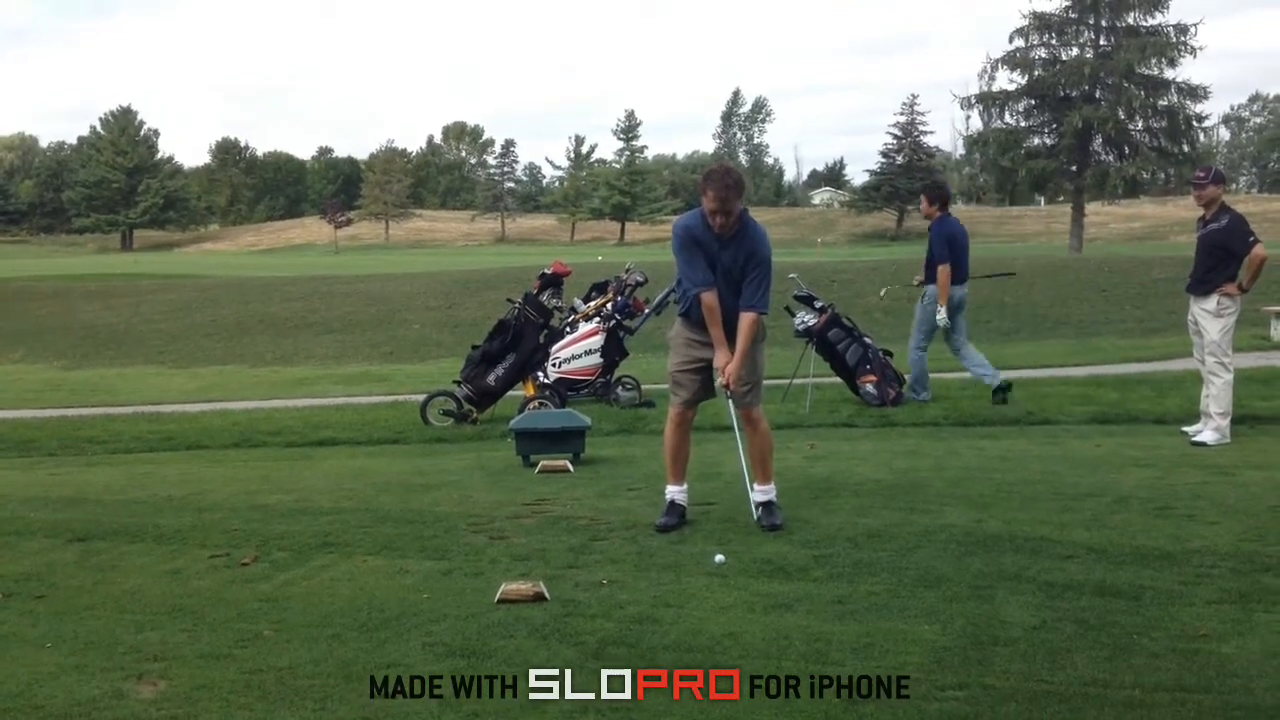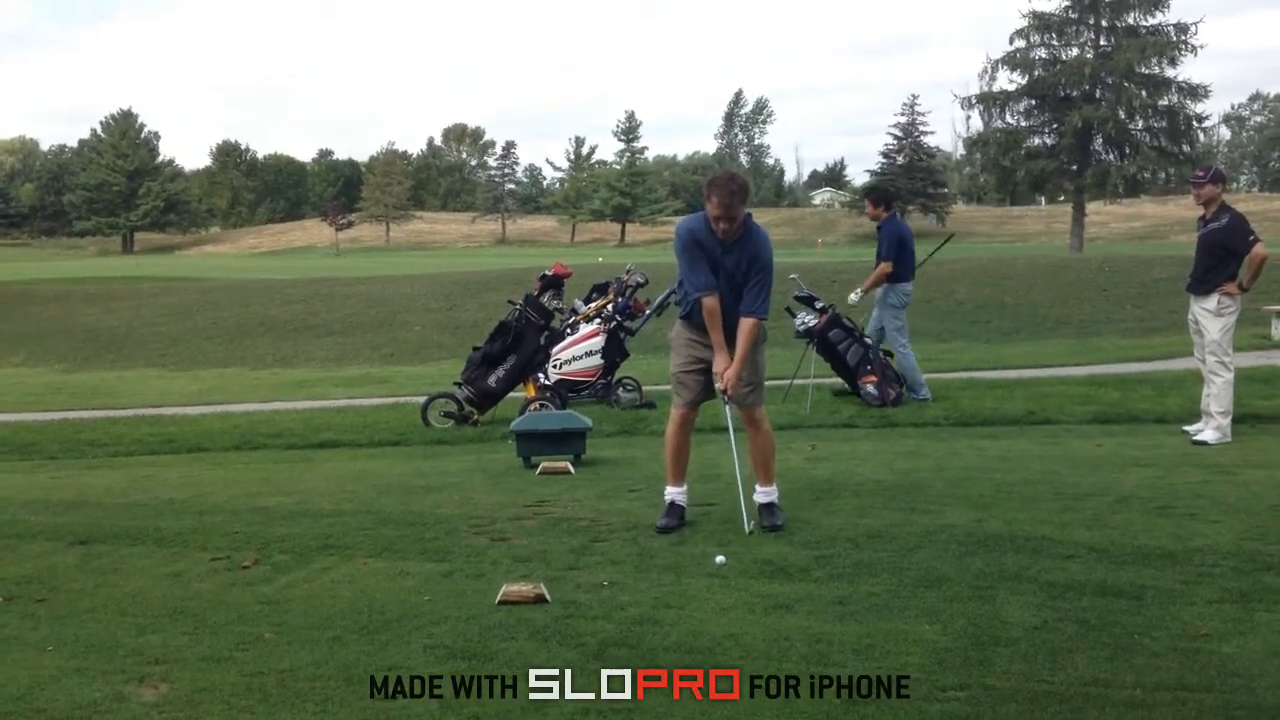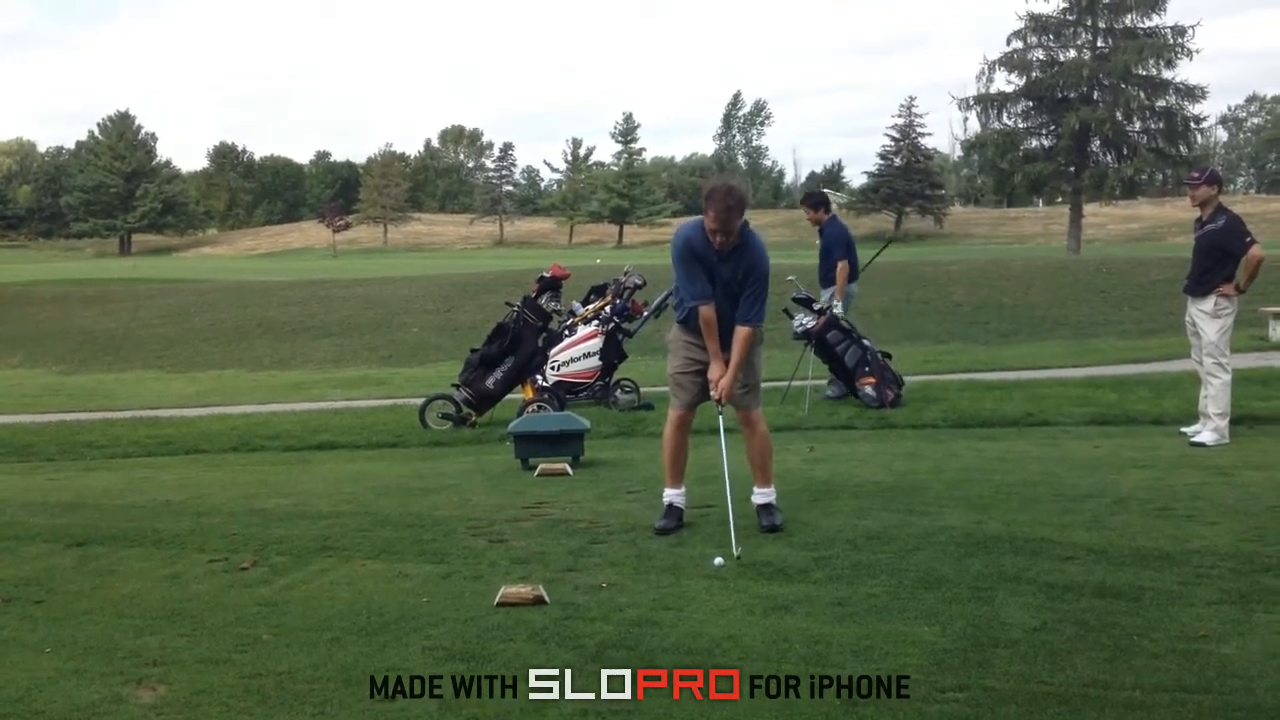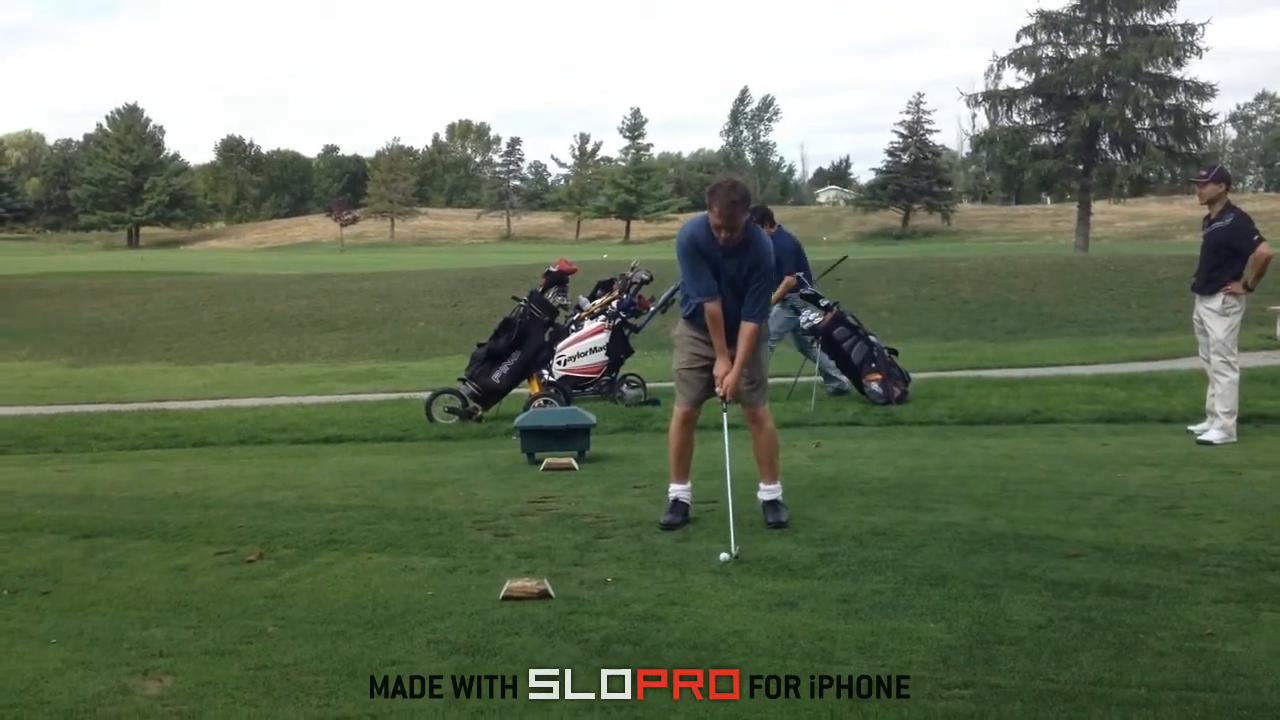
dt=0.4s
person 1, frame 1
left shoulder: (756, 239)
right shoulder: (685, 229)
left elbow: (752, 308)
right elbow: (705, 293)
left wrist: (737, 359)
right wrist: (719, 350)
left hip: (742, 330)
right hip: (693, 330)
left knee: (751, 413)
right knee: (680, 413)
left ankle: (765, 495)
right ankle: (676, 498)
person 1, frame 2
left shoulder: (759, 243)
right shoulder: (689, 231)
left elbow: (752, 313)
right elbow: (706, 296)
left wrist: (736, 365)
right wrist: (719, 354)
left hip: (743, 333)
right hip: (694, 331)
left knee: (754, 413)
right knee: (682, 413)
left ankle: (766, 497)
right ankle: (675, 499)
person 1, frame 3
left shoulder: (755, 252)
right shoulder: (685, 240)
left elbow: (747, 322)
right elbow: (703, 305)
left wrist: (731, 373)
right wrist: (714, 361)
left hip: (739, 337)
right hip: (691, 334)
left knee: (751, 415)
right knee: (679, 416)
left ankle: (765, 498)
right ankle: (673, 501)
person 1, frame 4
left shoulder: (761, 247)
right shoulder: (690, 236)
left elbow: (753, 317)
right elbow: (709, 301)
left wrist: (736, 369)
right wrist: (720, 357)
left hip: (745, 332)
right hip: (697, 330)
left knee: (757, 411)
right knee: (684, 412)
left ankle: (771, 494)
right ankle: (679, 496)
person 2, frame 1
left shoulder: (1231, 220)
right shoulder: (1203, 221)
left elbow: (1259, 253)
left wrist: (1243, 286)
right wrist: (1194, 280)
left hip: (1218, 303)
right hip: (1197, 300)
left knee: (1218, 364)
right knee: (1205, 364)
left ankle: (1219, 428)
right ankle: (1207, 421)
person 2, frame 2
left shoulder: (1231, 220)
right shoulder: (1204, 221)
left elbow: (1259, 253)
left wrist: (1243, 286)
right wrist: (1195, 280)
left hip: (1218, 302)
right hip: (1198, 300)
left knee: (1218, 363)
right knee: (1206, 364)
left ankle: (1220, 427)
right ankle: (1208, 420)
person 2, frame 3
left shoulder: (1227, 222)
right shoulder: (1200, 222)
left elbow: (1256, 254)
left wrist: (1240, 287)
right wrist: (1192, 281)
left hip: (1215, 303)
right hip: (1195, 302)
left knee: (1215, 365)
right knee: (1203, 365)
left ankle: (1218, 429)
right ankle: (1206, 422)
person 2, frame 4
left shoulder: (1236, 220)
right shoulder: (1209, 220)
left elbow: (1264, 252)
left wrist: (1248, 286)
left hip: (1223, 302)
right hip: (1203, 300)
left knee: (1223, 363)
right knee: (1211, 363)
left ankle: (1225, 427)
right ankle: (1213, 420)
person 3, frame 1
left shoulder: (939, 229)
right shoulder: (956, 225)
left elbow: (944, 270)
left wrist: (941, 307)
right wrist: (926, 277)
left hip: (939, 291)
right hip: (959, 290)
left knee: (918, 344)
right knee: (959, 344)
left ankle: (918, 392)
right ankle: (996, 382)
person 3, frame 2
left shoulder: (890, 230)
right shoulder: (897, 225)
left elbow: (885, 268)
left wrist: (861, 291)
left hip: (893, 290)
right hip: (893, 289)
left knee: (899, 344)
right knee: (872, 338)
left ankle: (919, 392)
person 3, frame 3
left shoulder: (834, 231)
right shoulder: (831, 228)
left elbow: (843, 267)
left wrist: (838, 301)
left hip: (838, 290)
right hip: (834, 290)
left ankle: (846, 383)
right ankle: (838, 386)
person 3, frame 4
left shoulder: (784, 243)
right shoulder: (778, 240)
left elbow: (790, 280)
right wrist: (776, 300)
left hip: (792, 298)
right hip: (794, 296)
left knee: (767, 341)
right knee: (805, 343)
right ankle: (837, 381)
